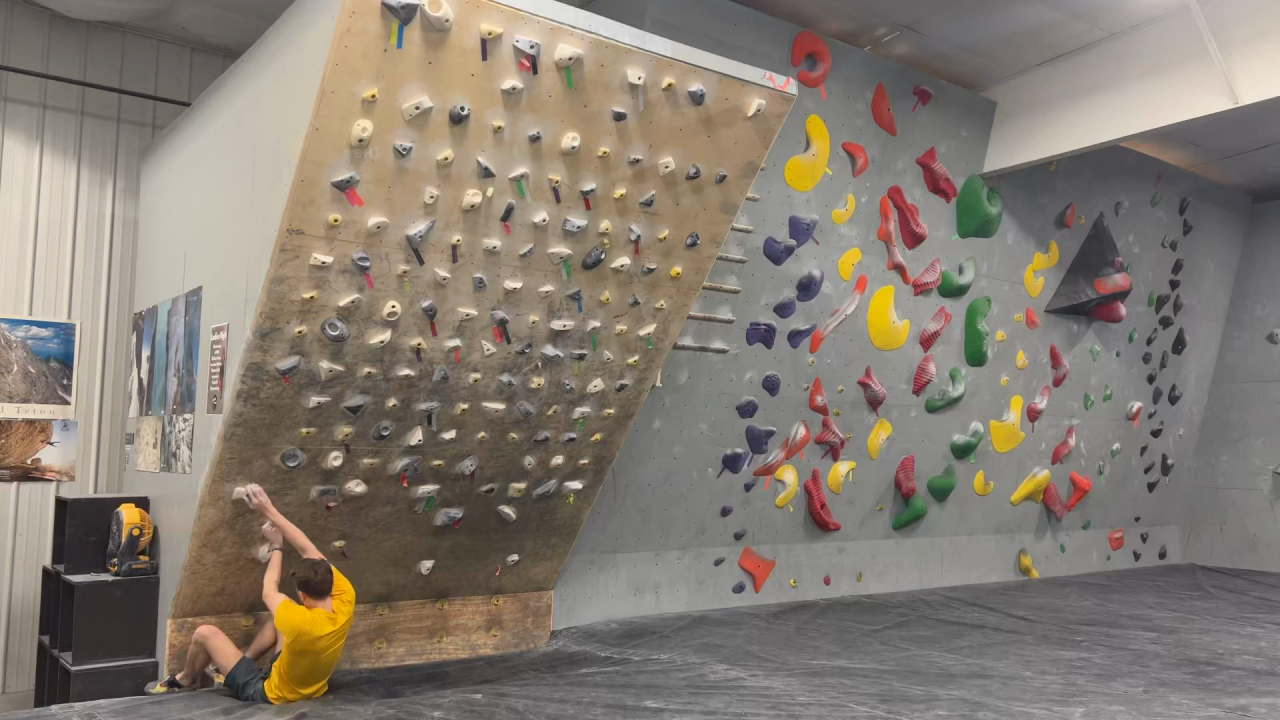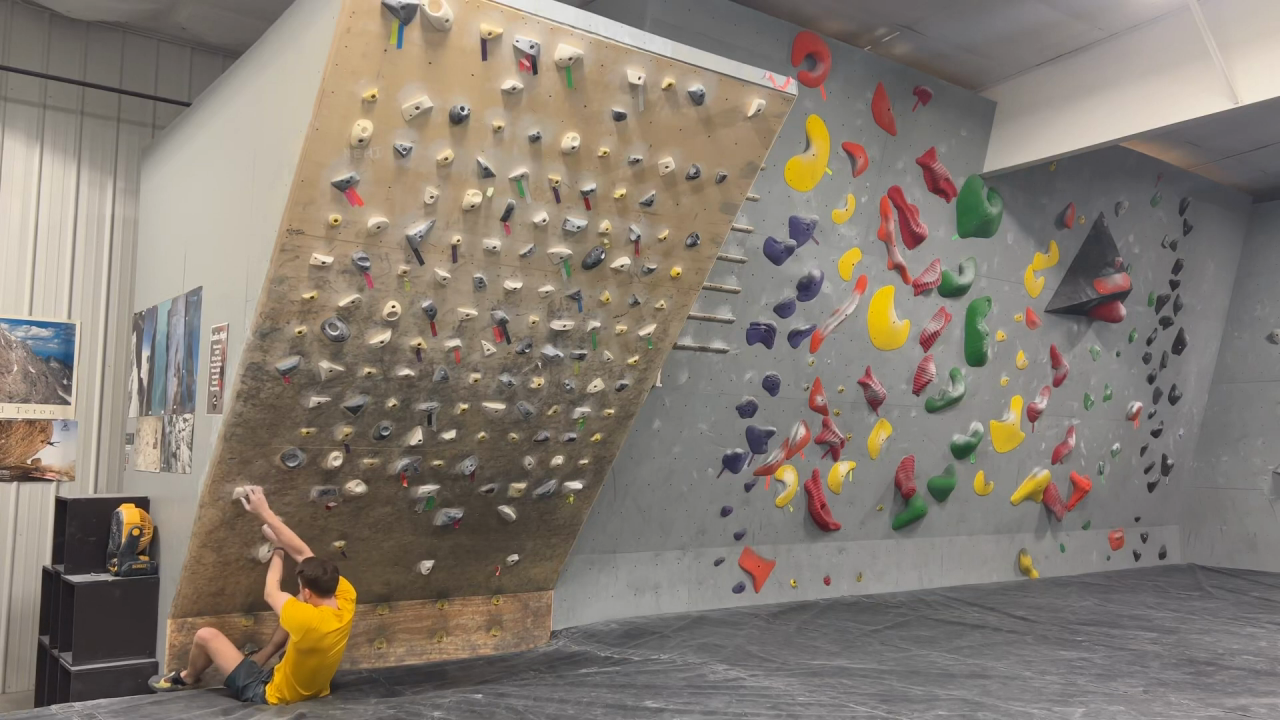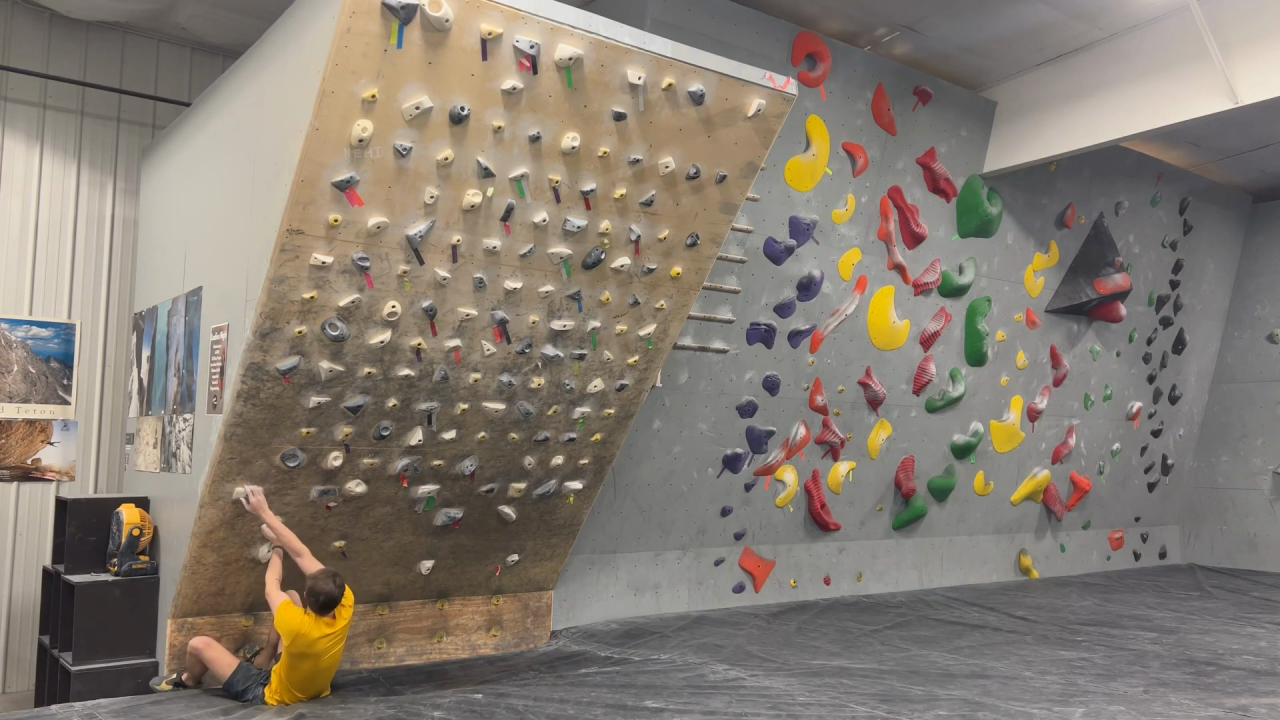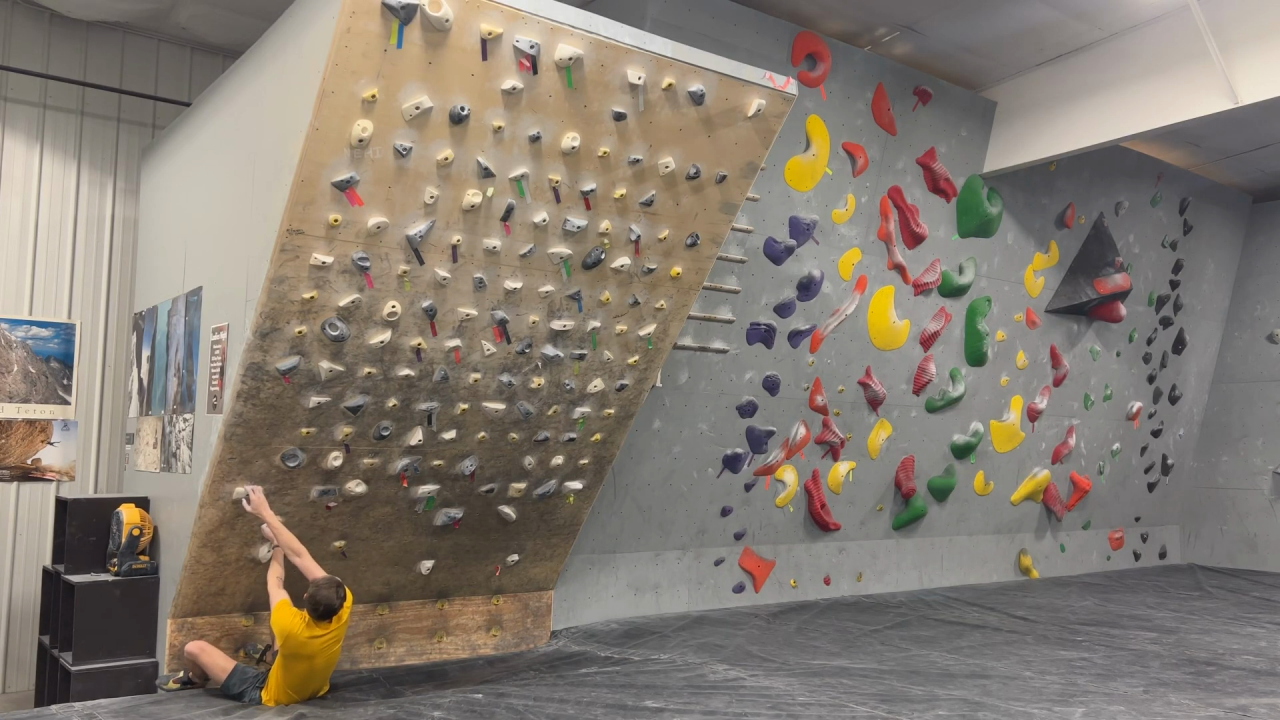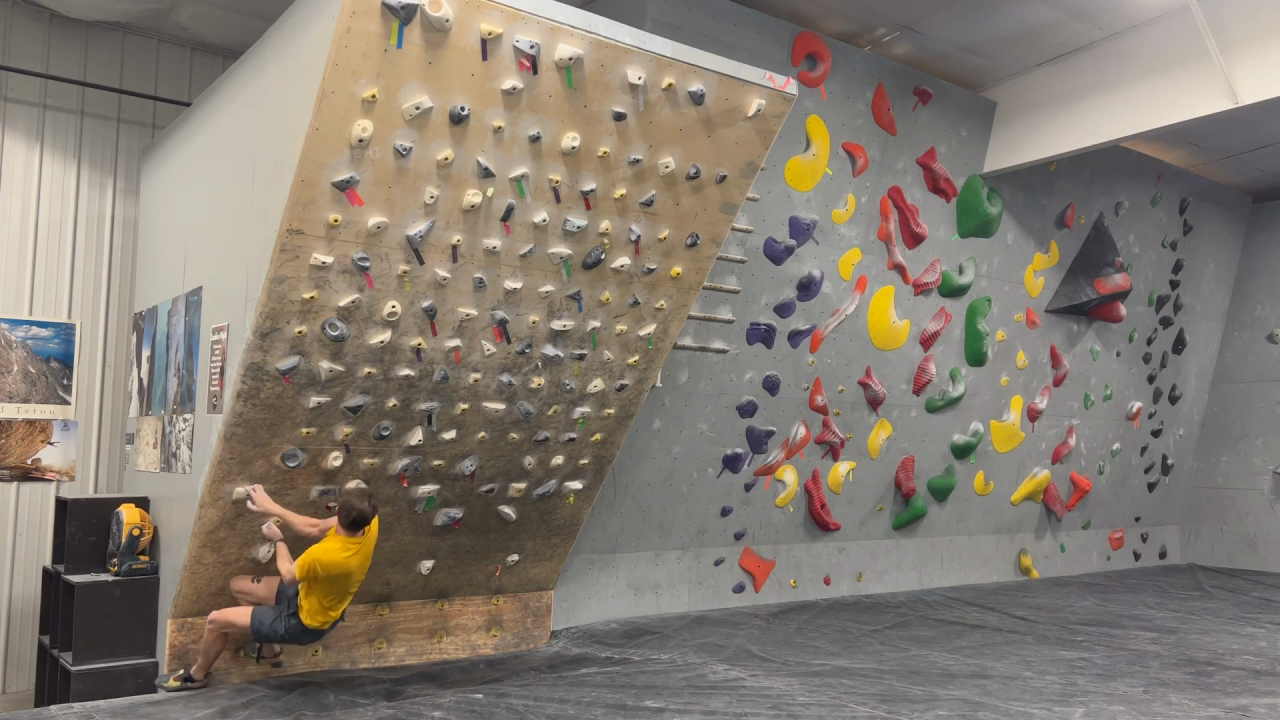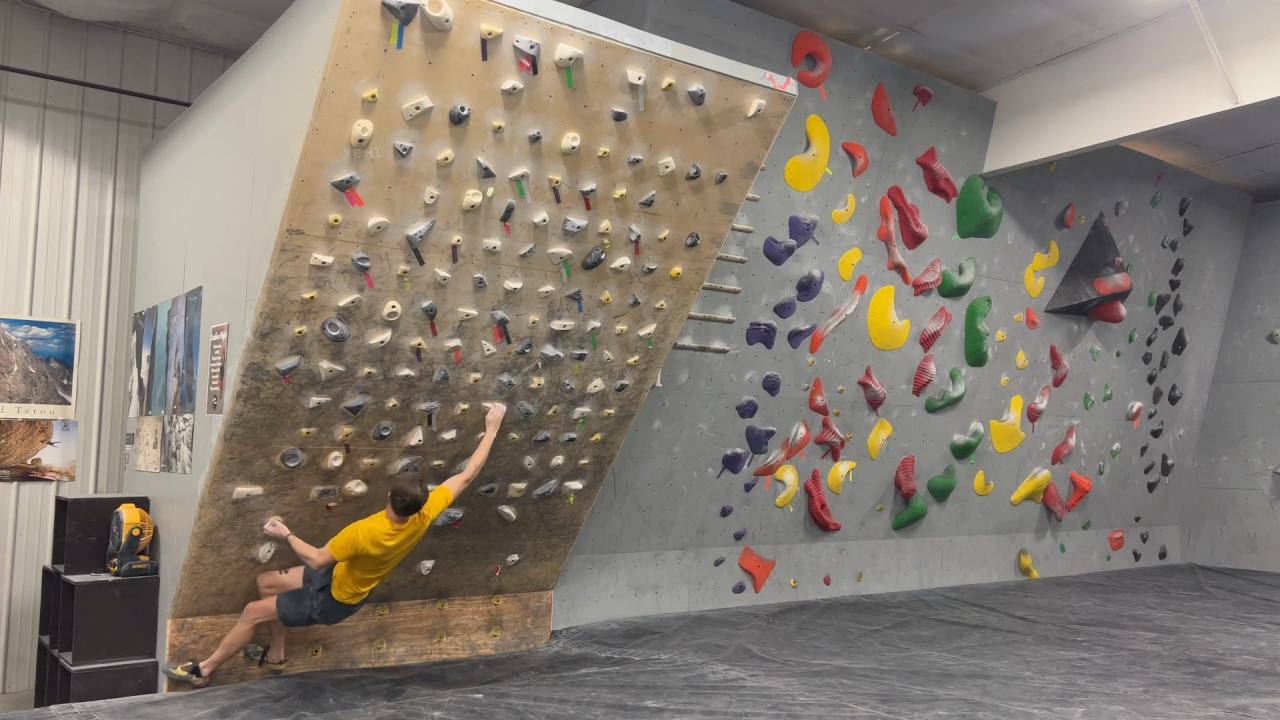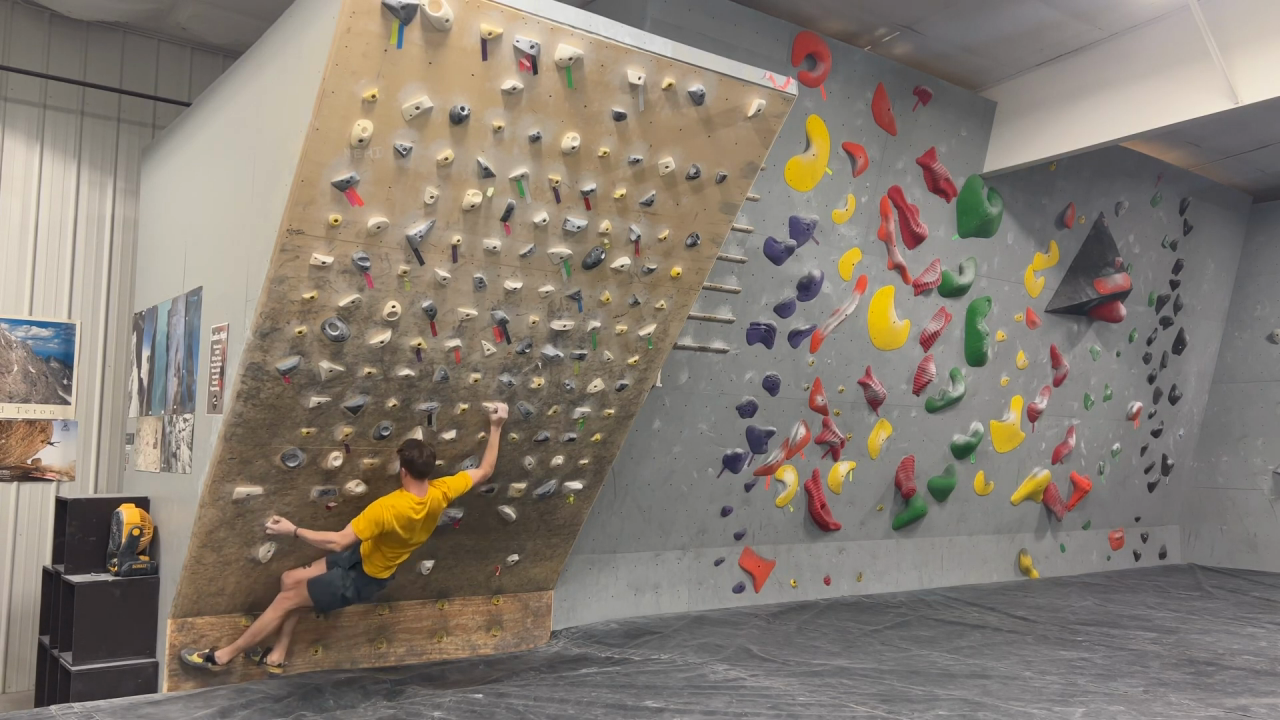
dt=0.7s
person 1, frame 1
left shoulder: (301, 622)
right shoulder: (346, 600)
left elbow: (269, 592)
right elbow: (310, 551)
left wrist: (276, 546)
right wrist: (270, 511)
left hip: (271, 693)
right hip: (309, 686)
left knee: (204, 633)
left ankle: (184, 680)
right ankle: (243, 660)
person 1, frame 2
left shoulder: (309, 620)
right shoulder: (347, 598)
left elbow: (271, 593)
right elbow: (303, 553)
left wrist: (278, 547)
right wrist: (265, 512)
left hip: (270, 695)
right hip: (311, 688)
left knee: (205, 635)
left ankle: (187, 678)
right ankle: (259, 659)
person 1, frame 3
left shoulder: (299, 625)
right shoulder: (345, 604)
left elbow: (271, 589)
right elbow: (302, 555)
left wrist: (277, 545)
right wrist: (265, 513)
left hip: (272, 695)
right hip: (312, 689)
left knee: (199, 645)
right knee: (291, 595)
left ankle: (188, 681)
right ankle: (265, 659)
person 1, frame 4
left shoulder: (292, 627)
right shoulder: (343, 604)
left elbow: (275, 584)
right elbow: (300, 556)
left wrist: (276, 545)
right wrist: (266, 513)
left hip: (271, 698)
right hip: (311, 690)
left knee: (194, 649)
left ankle: (195, 679)
person 1, frame 5
left shoulder: (324, 555)
right shoulder: (371, 526)
left elbow: (288, 574)
right elbow: (314, 527)
left wrist: (277, 539)
right wrist: (272, 508)
left hip: (306, 622)
right hip: (312, 595)
left knee: (217, 621)
right knee: (238, 585)
left ankle: (196, 676)
right ankle: (270, 649)
person 1, frame 6
left shoulder: (363, 533)
right shoulder: (425, 515)
left elbow: (317, 560)
right elbow: (468, 475)
left wrist: (286, 534)
right wrist: (491, 428)
left hip: (336, 600)
right hip: (339, 576)
left knee: (253, 611)
right knee: (266, 582)
left ankle: (203, 669)
right ankle: (276, 655)
person 1, frame 7
left shoulder: (389, 508)
right shoulder: (443, 492)
left elbow: (338, 542)
right elbow: (486, 471)
left wrist: (293, 530)
right wrist: (495, 427)
left hip: (365, 577)
right hip: (368, 557)
left knee: (286, 600)
right knee: (290, 580)
left ankle: (222, 656)
right ankle: (277, 656)
